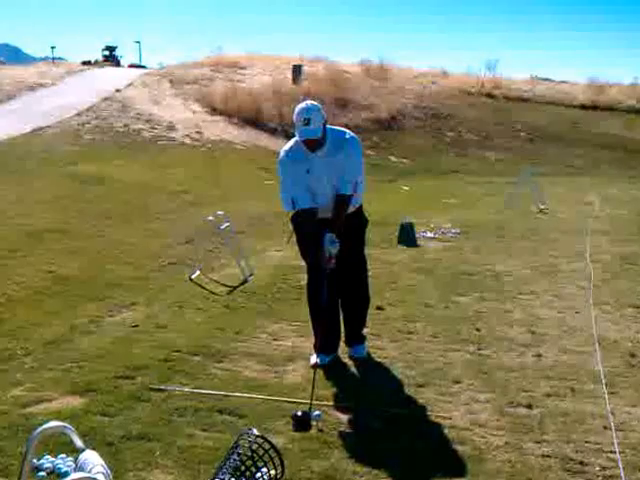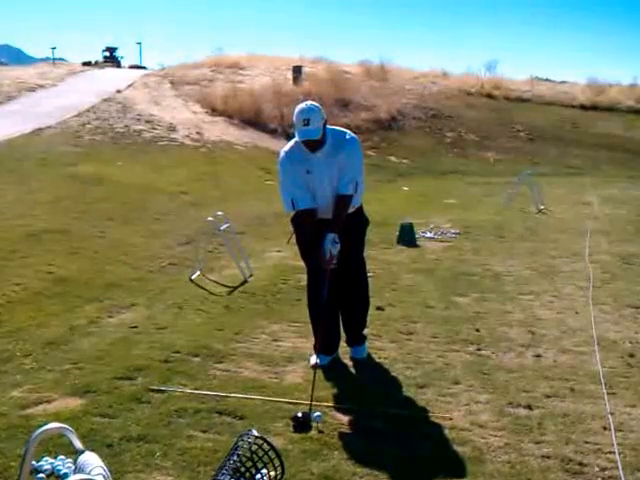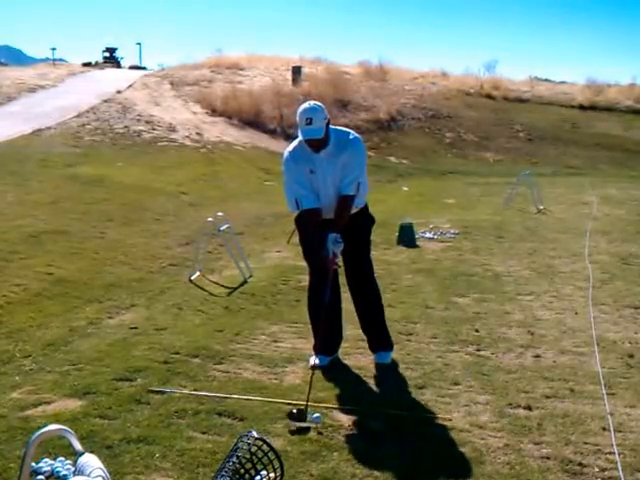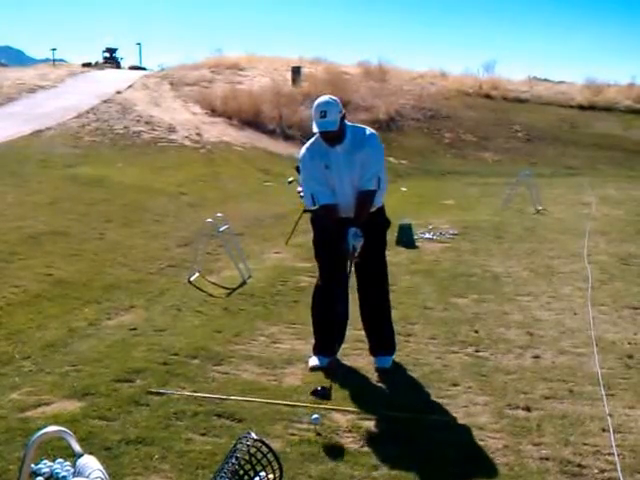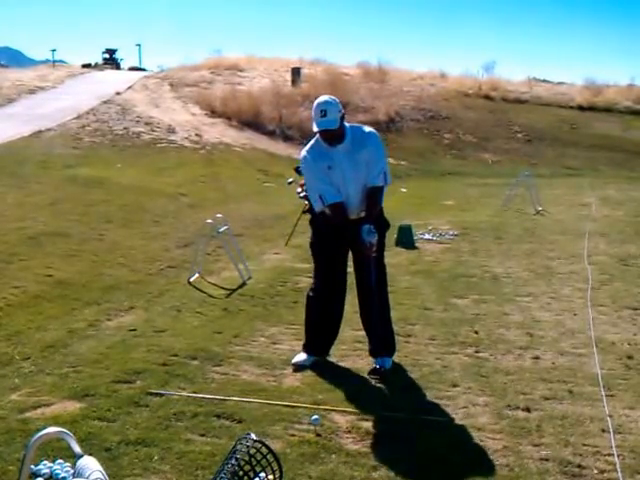
dt=0.4s
person 1, frame 1
left shoulder: (348, 143)
right shoulder: (288, 156)
left elbow: (345, 193)
right elbow: (303, 206)
left wrist: (333, 234)
right wrist: (318, 243)
left hip: (348, 218)
right hip: (311, 222)
left knee: (353, 279)
right knee: (319, 282)
left ankle: (355, 338)
right ankle: (325, 346)
person 1, frame 2
left shoulder: (348, 143)
right shoulder: (288, 157)
left elbow: (346, 193)
right elbow: (303, 206)
left wrist: (334, 234)
right wrist: (319, 244)
left hip: (348, 218)
right hip: (311, 222)
left knee: (352, 280)
right knee: (319, 283)
left ankle: (356, 338)
right ankle: (325, 347)
person 1, frame 3
left shoulder: (352, 143)
right shoulder: (292, 157)
left elbow: (348, 193)
right elbow: (306, 206)
left wrist: (336, 234)
right wrist: (322, 243)
left hip: (353, 218)
right hip: (315, 222)
left knee: (362, 280)
right knee: (320, 284)
left ankle: (381, 344)
right ankle: (325, 348)
person 1, frame 4
left shoulder: (368, 140)
right shoulder: (309, 154)
left elbow: (369, 189)
right elbow: (323, 203)
left wrist: (356, 229)
right wrist: (341, 236)
left hip: (369, 220)
right hip: (330, 222)
left knee: (374, 285)
right knee: (329, 285)
left ankle: (383, 349)
right ankle: (325, 348)
person 1, frame 5
left shoulder: (369, 138)
right shoulder: (310, 155)
left elbow: (376, 186)
right elbow: (331, 202)
left wrist: (369, 226)
right wrist: (354, 238)
left hip: (368, 219)
right hip: (329, 224)
left knee: (373, 286)
right knee: (325, 286)
left ankle: (382, 350)
right ankle: (315, 347)
